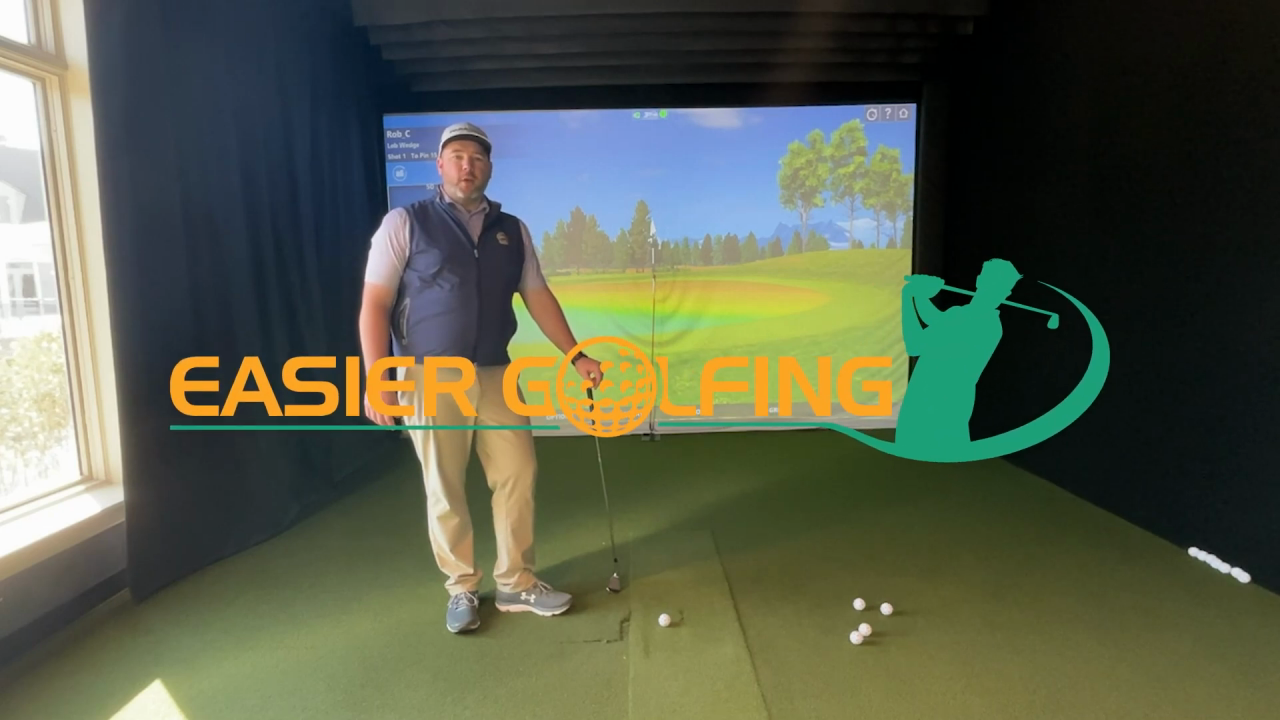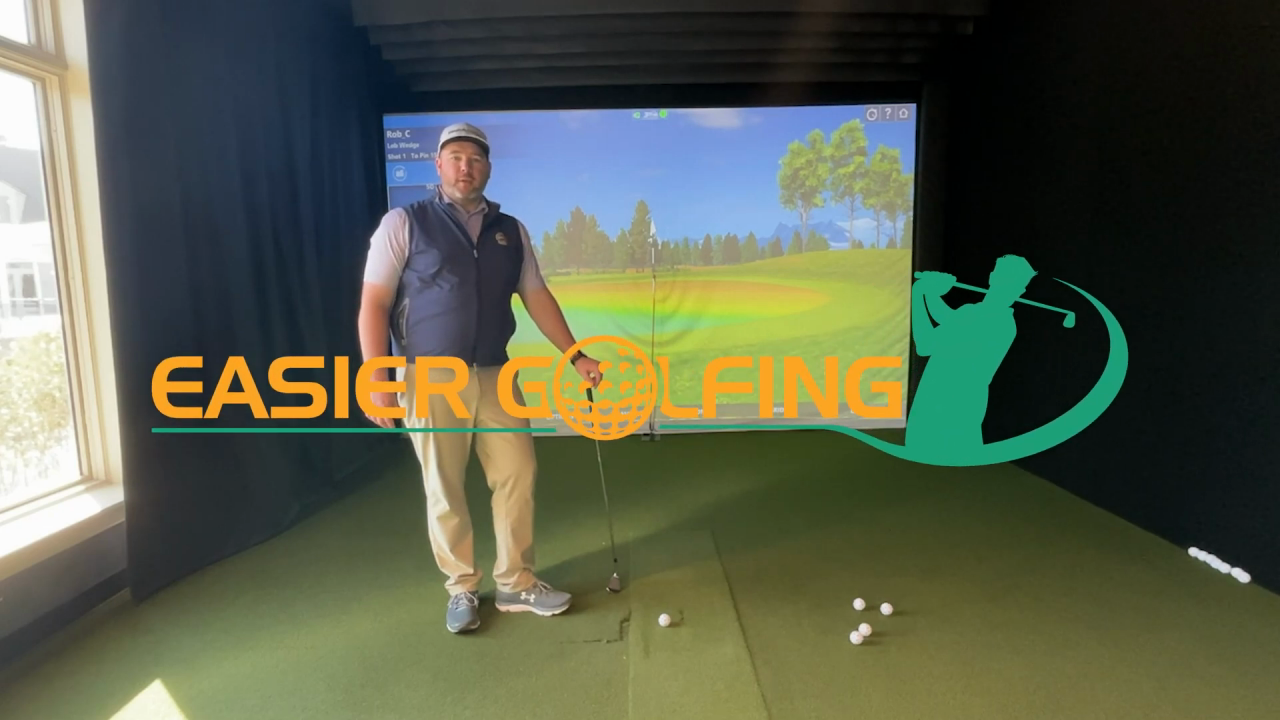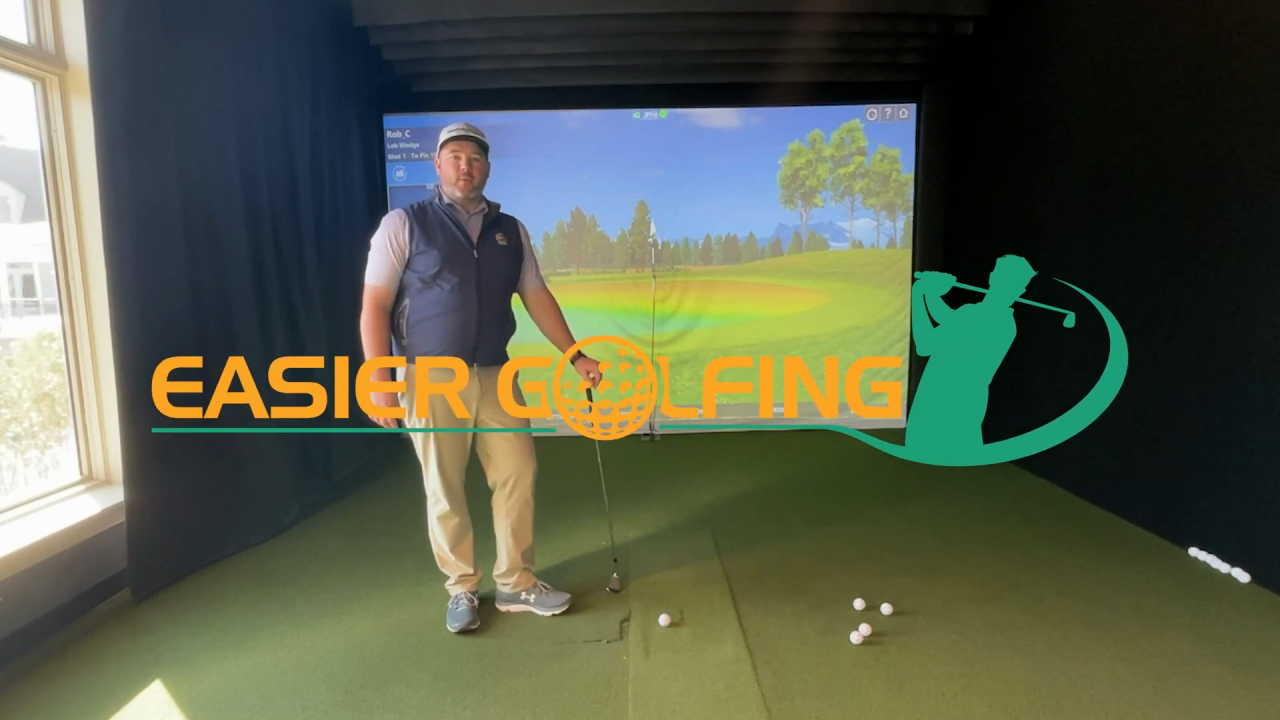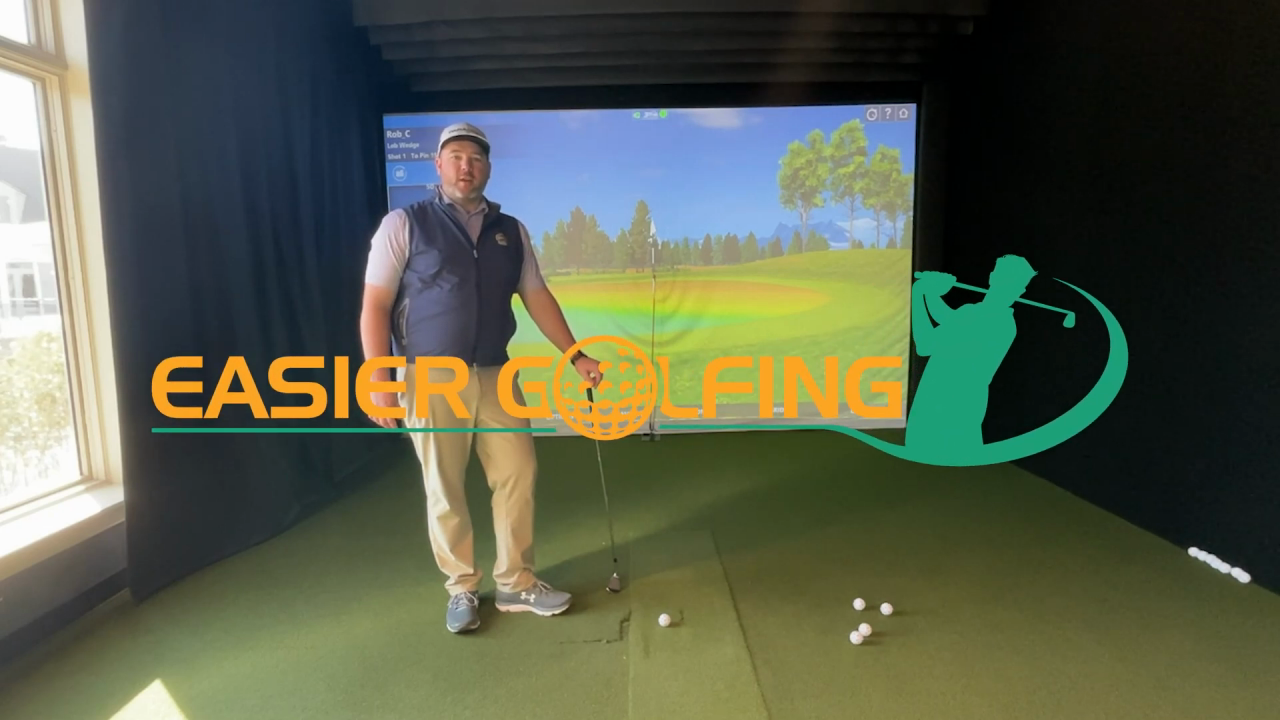
dt=0.5s
person 1, frame 1
left shoulder: (513, 230)
right shoulder: (405, 223)
left elbow: (538, 298)
right elbow: (375, 304)
left wrist: (577, 356)
right wrist: (377, 378)
left hip: (496, 375)
right hip: (431, 376)
left knee: (518, 476)
right knee: (445, 489)
left ankle: (516, 584)
right ankle: (461, 588)
person 1, frame 2
left shoulder: (511, 231)
right shoulder: (404, 223)
left elbow: (537, 298)
right elbow: (374, 304)
left wrist: (576, 356)
right wrist: (377, 378)
left hip: (495, 375)
right hip: (430, 377)
left knee: (517, 475)
right knee: (444, 488)
left ankle: (516, 583)
right ankle: (462, 588)
person 1, frame 3
left shoulder: (510, 230)
right shoulder: (404, 224)
left elbow: (537, 297)
right elbow: (375, 305)
left wrist: (575, 356)
right wrist: (379, 378)
left hip: (495, 375)
right hip: (431, 377)
left knee: (518, 475)
right knee: (445, 489)
left ankle: (516, 583)
right ankle: (462, 588)
person 1, frame 4
left shoulder: (511, 231)
right shoulder: (404, 224)
left elbow: (537, 298)
right elbow: (375, 306)
left wrist: (576, 356)
right wrist: (379, 379)
left hip: (496, 376)
right hip: (431, 377)
left knee: (518, 475)
right knee: (444, 488)
left ankle: (516, 583)
right ankle: (462, 588)
person 2, frame 1
left shoulder: (969, 320)
left elbow: (914, 346)
right elbow: (935, 320)
left wrist: (907, 296)
right wrist: (920, 294)
left hip: (937, 408)
person 2, frame 2
left shoulder: (984, 320)
left elbow: (924, 346)
right elbow: (946, 318)
left wrist: (918, 293)
right wrist: (930, 291)
left hip: (950, 409)
person 2, frame 3
left shoulder: (986, 321)
left elbow: (925, 346)
right elbow: (947, 319)
left wrist: (918, 293)
right wrist: (930, 291)
left hip: (949, 408)
person 2, frame 4
left shoulder: (982, 319)
left elbow: (925, 346)
right elbow: (947, 318)
left wrist: (918, 293)
right wrist: (930, 290)
left hip: (950, 409)
